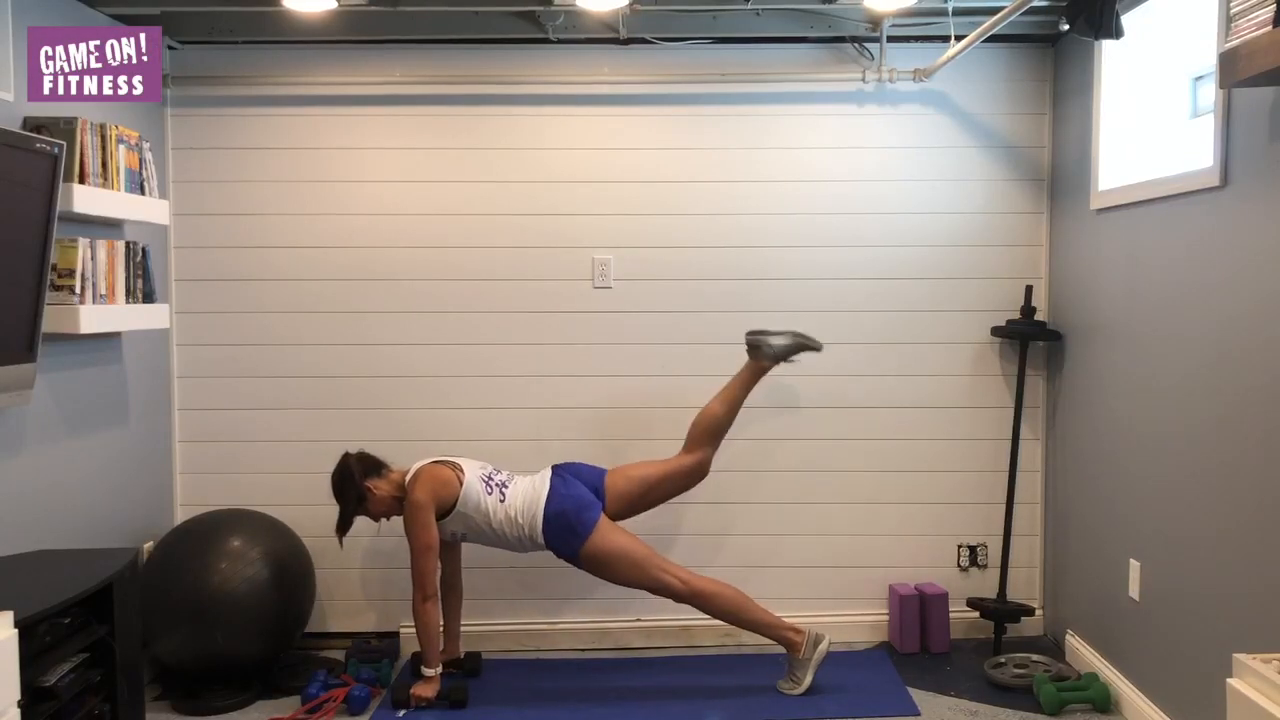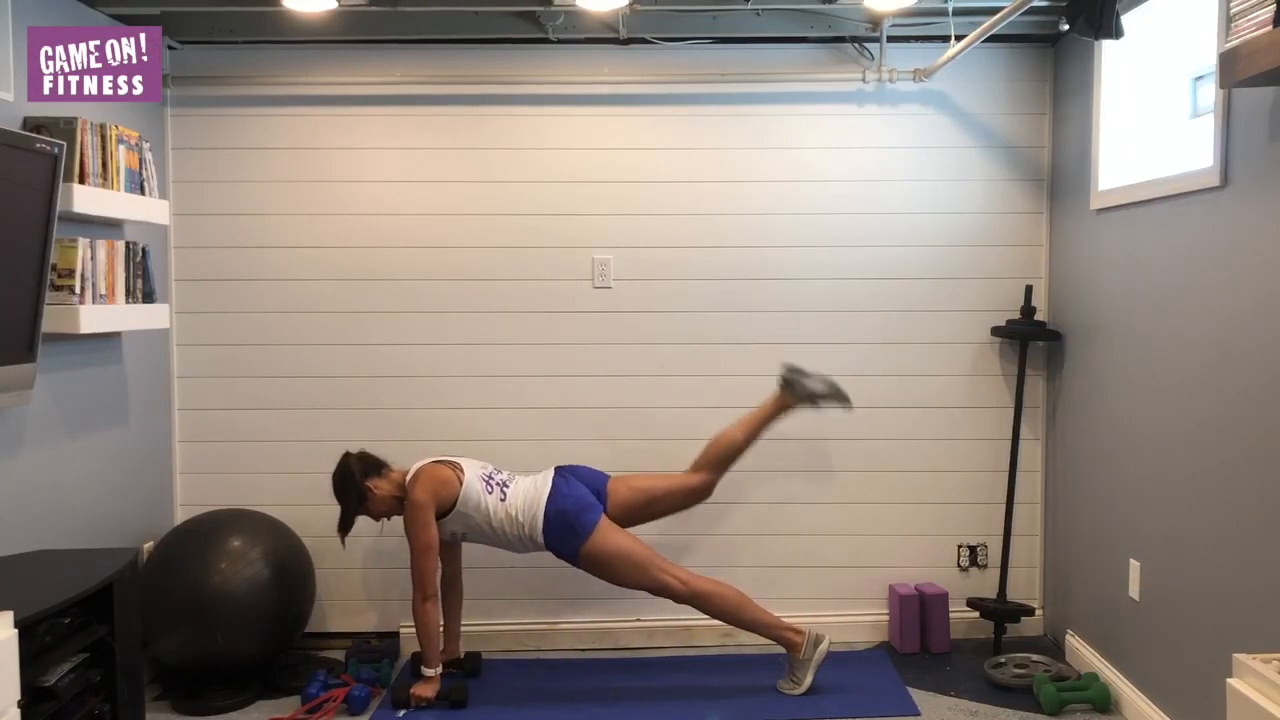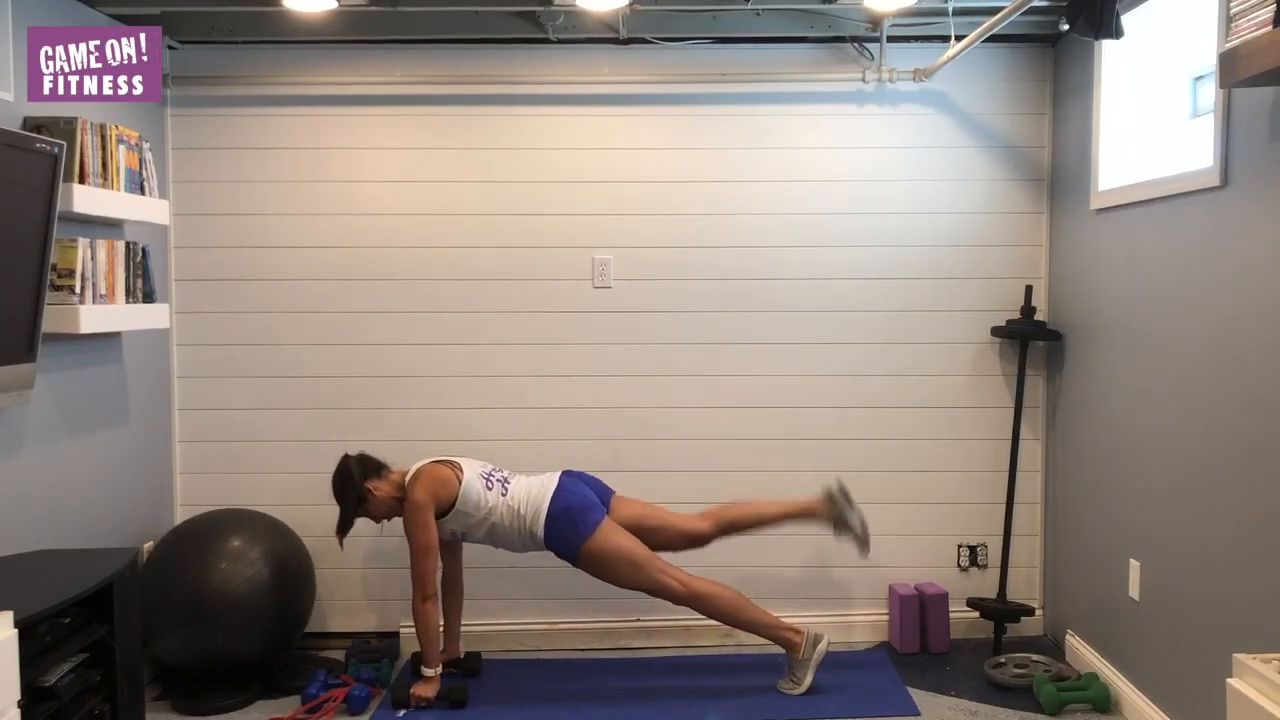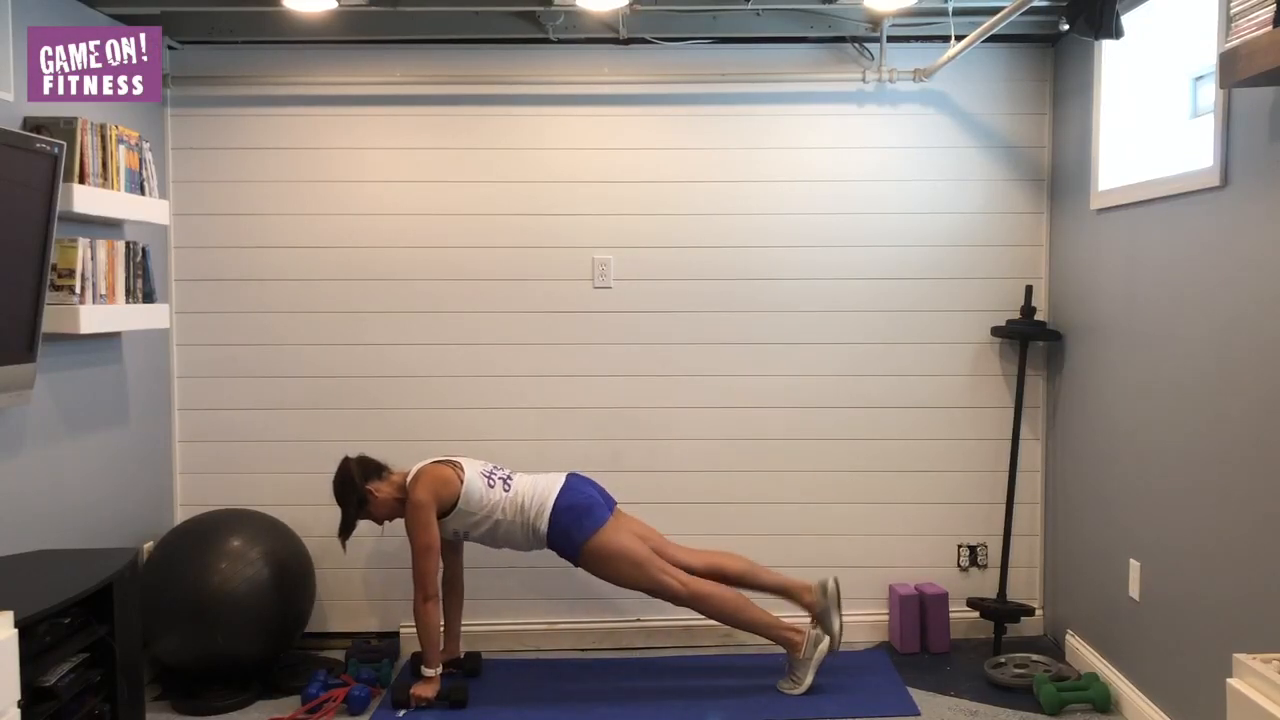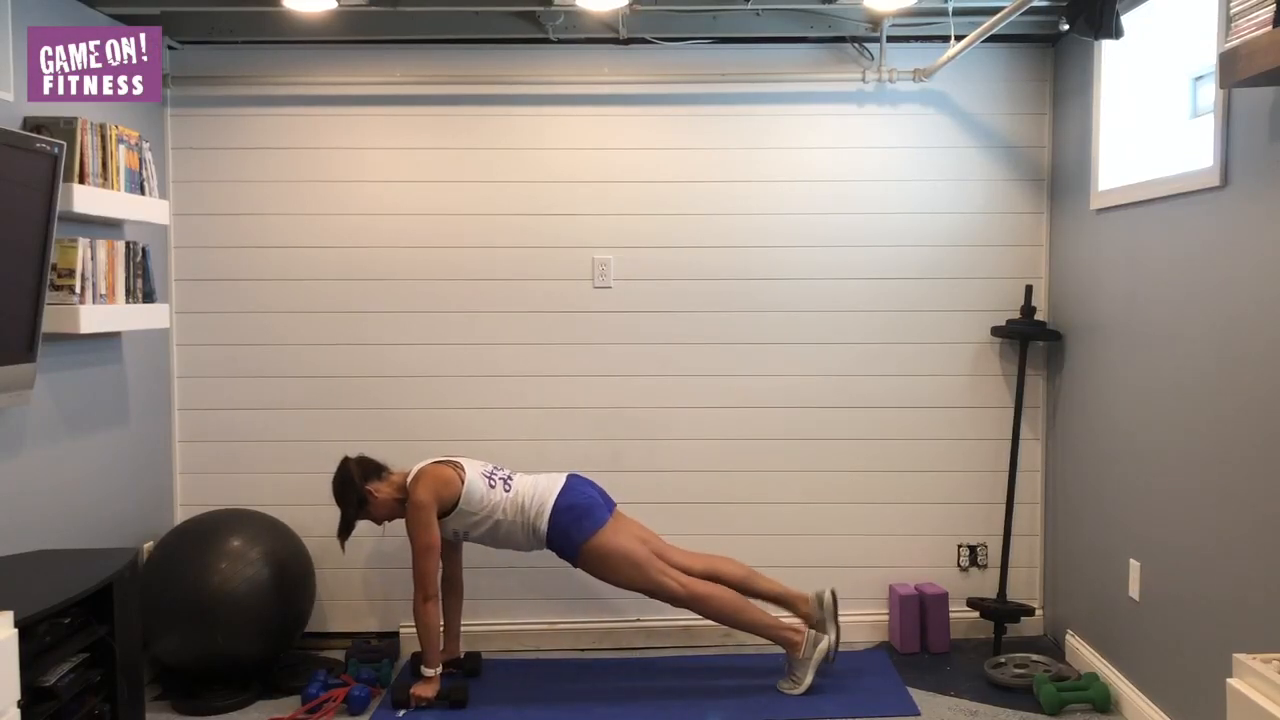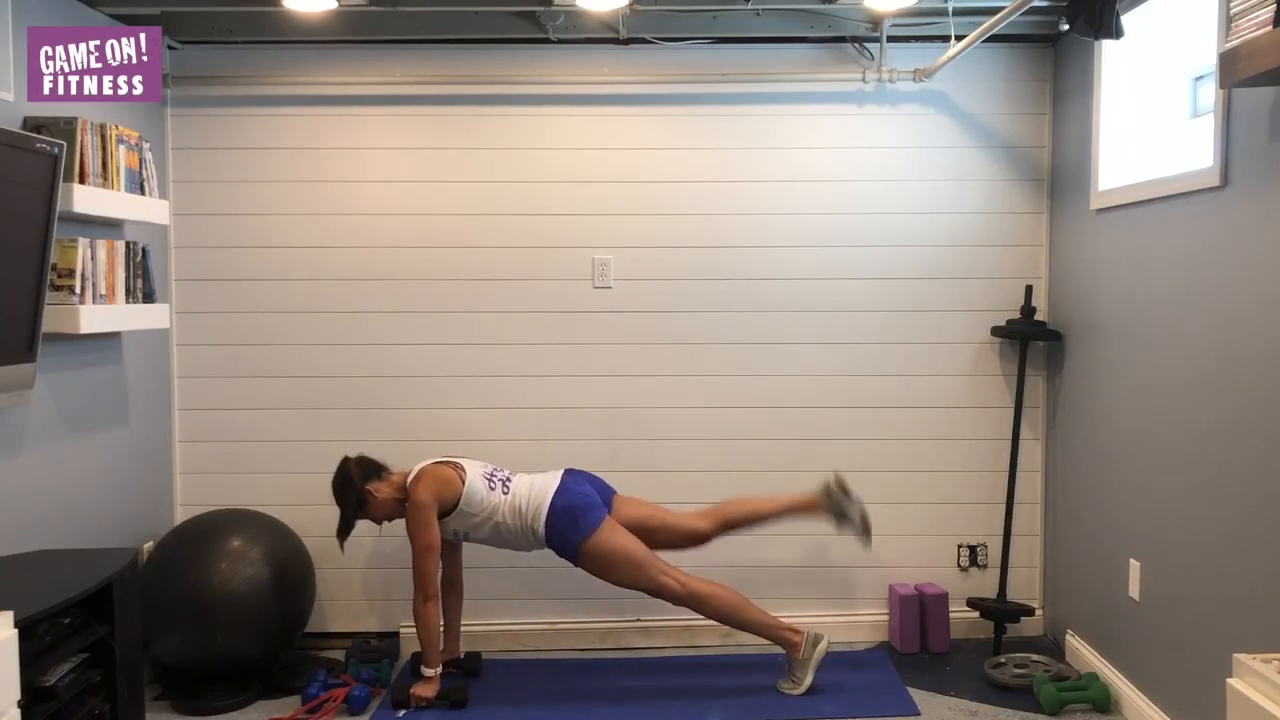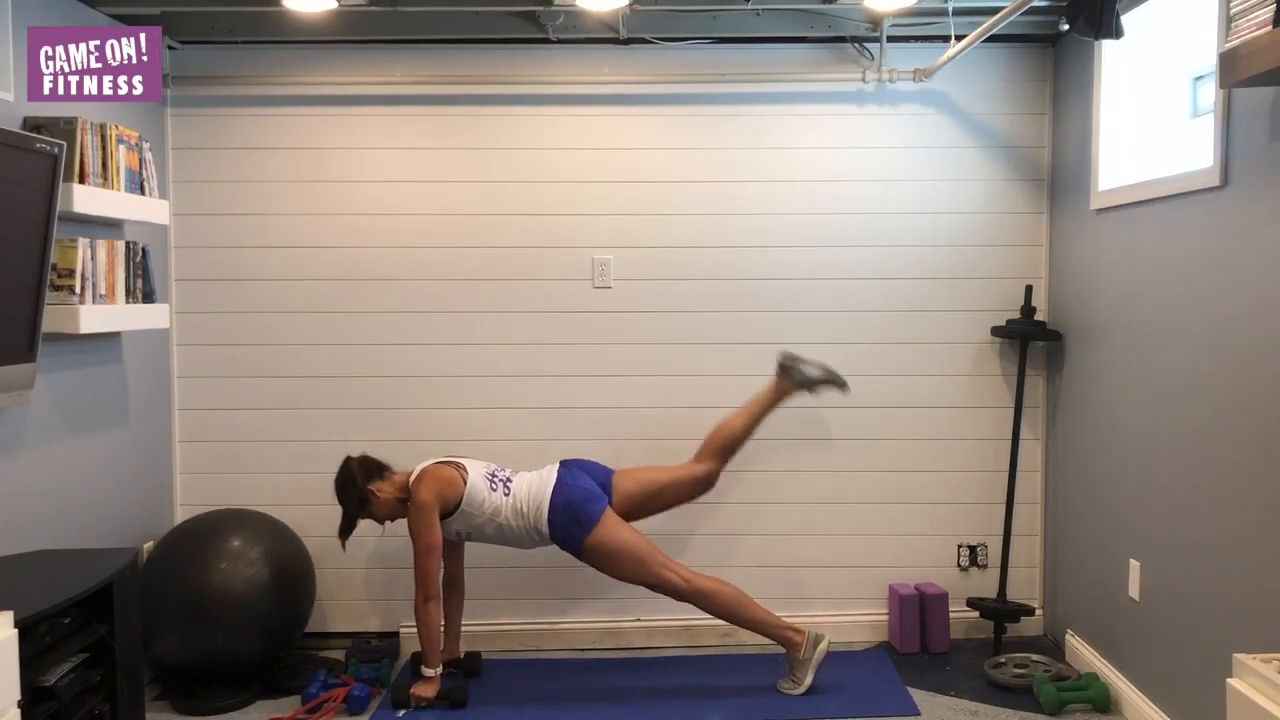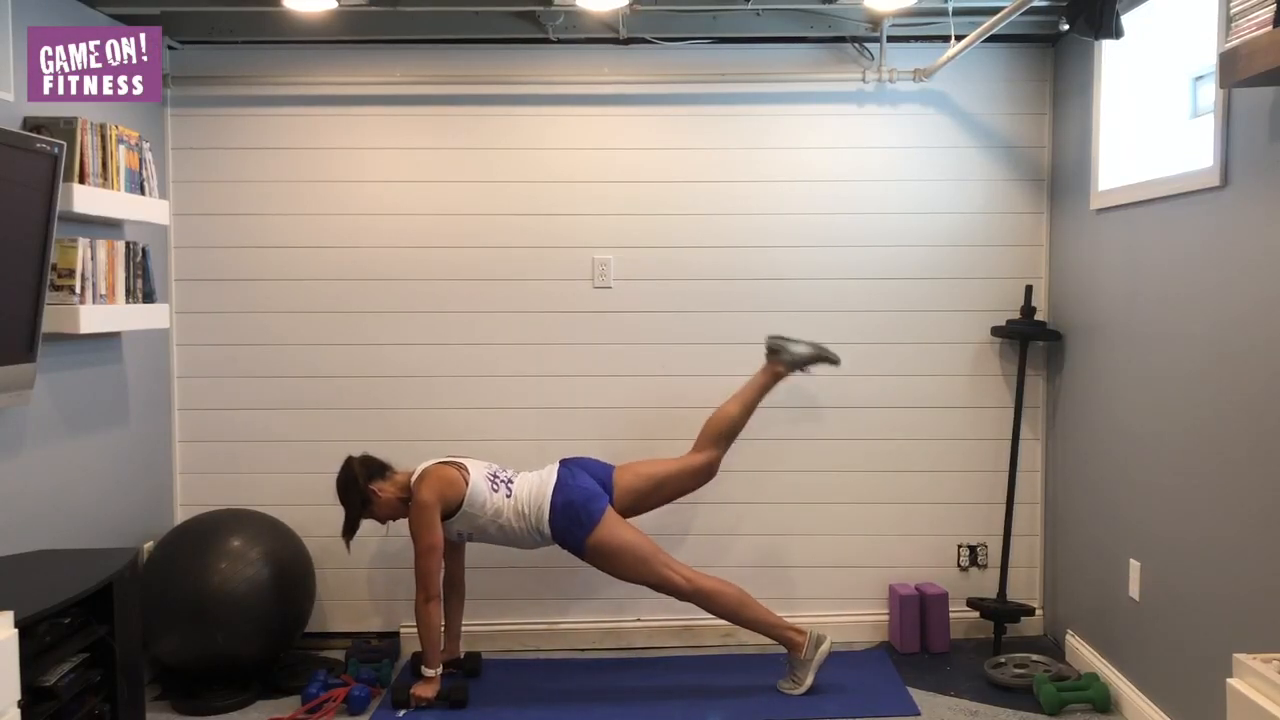
dt=0.2s
person 1, frame 1
left shoulder: (417, 497)
right shoulder: (435, 481)
left elbow: (426, 595)
right elbow: (450, 582)
left wrist: (431, 673)
right wrist: (451, 650)
left hip: (560, 516)
right hip: (564, 485)
left knee: (676, 584)
right knee: (693, 461)
left ankle: (796, 640)
right ankle: (758, 361)
person 1, frame 2
left shoulder: (417, 496)
right shoulder: (435, 481)
left elbow: (427, 588)
right elbow: (450, 578)
left wrist: (431, 673)
right wrist: (452, 648)
left hip: (562, 516)
right hip: (566, 486)
left knee: (675, 583)
right knee: (698, 480)
left ankle: (798, 642)
right ankle: (789, 394)
person 1, frame 3
left shoulder: (416, 495)
right shoulder: (435, 482)
left elbow: (426, 595)
right elbow: (452, 578)
left wrist: (430, 673)
right wrist: (452, 650)
left hip: (561, 515)
right hip: (567, 492)
left knee: (675, 584)
right knee: (701, 528)
left ankle: (798, 640)
right ankle: (824, 506)
person 1, frame 4
left shoulder: (418, 495)
right shoulder: (435, 483)
left elbow: (427, 594)
right elbow: (452, 581)
left wrist: (430, 672)
right wrist: (451, 649)
left hip: (564, 514)
right hip: (569, 496)
left knee: (676, 584)
right knee: (688, 560)
left ankle: (797, 639)
right ankle: (809, 596)
person 1, frame 5
left shoulder: (420, 495)
right shoulder: (435, 485)
left elbow: (426, 595)
right elbow: (450, 579)
left wrist: (430, 673)
right wrist: (450, 649)
left hip: (563, 513)
right hip: (568, 496)
left knee: (675, 584)
right knee: (690, 567)
left ankle: (796, 639)
right ankle: (806, 605)
person 1, frame 6
left shoulder: (420, 496)
right shoulder: (434, 482)
left elbow: (428, 598)
right elbow: (451, 585)
left wrist: (430, 672)
right wrist: (451, 652)
left hip: (561, 514)
right hip: (570, 491)
left knee: (675, 585)
right knee: (705, 527)
left ankle: (797, 642)
right ankle: (821, 501)
person 1, frame 7
left shoulder: (421, 498)
right shoulder: (437, 483)
left elbow: (429, 595)
right elbow: (454, 583)
left wrist: (431, 674)
right wrist: (452, 651)
left hip: (565, 508)
right hip: (570, 482)
left knee: (678, 580)
right knee: (704, 470)
left ankle: (797, 641)
right ankle: (786, 380)
person 1, frame 8
left shoulder: (423, 496)
right shoulder: (440, 484)
left elbow: (428, 595)
right elbow: (452, 581)
left wrist: (431, 673)
right wrist: (452, 647)
left hip: (568, 505)
right hip: (571, 480)
left knee: (677, 580)
right knee: (702, 459)
left ankle: (798, 641)
right ankle: (776, 366)
